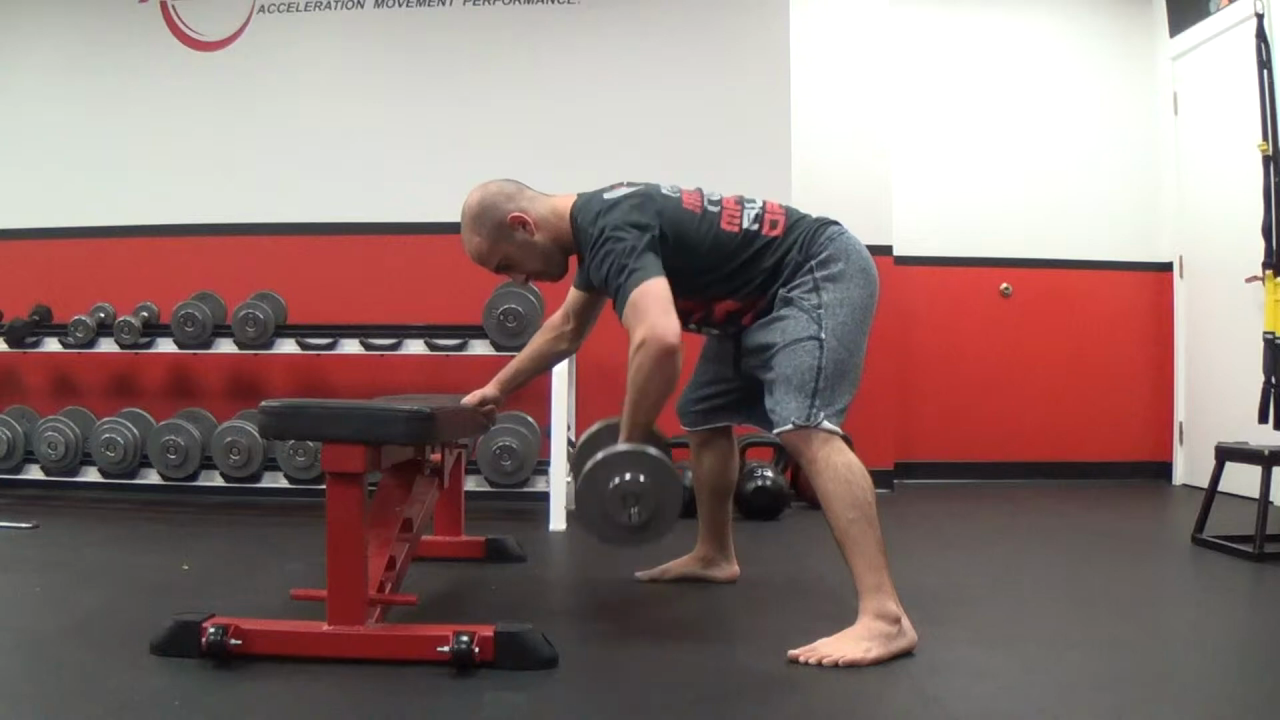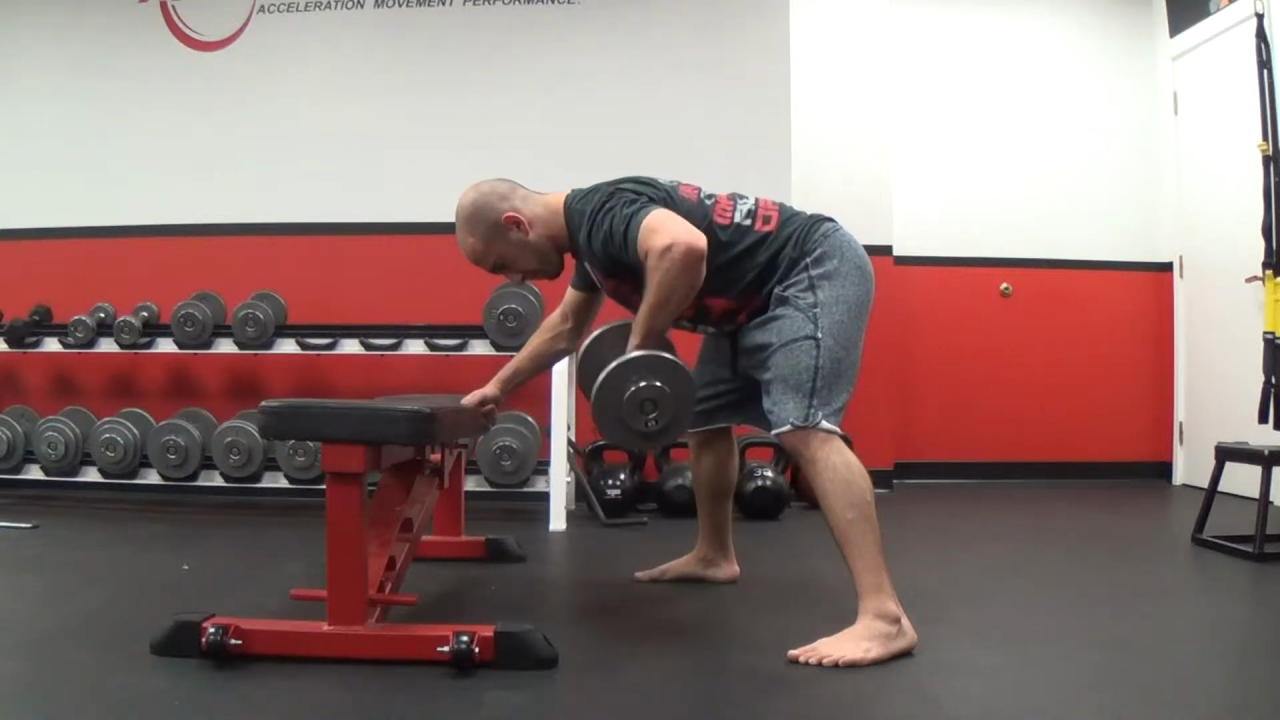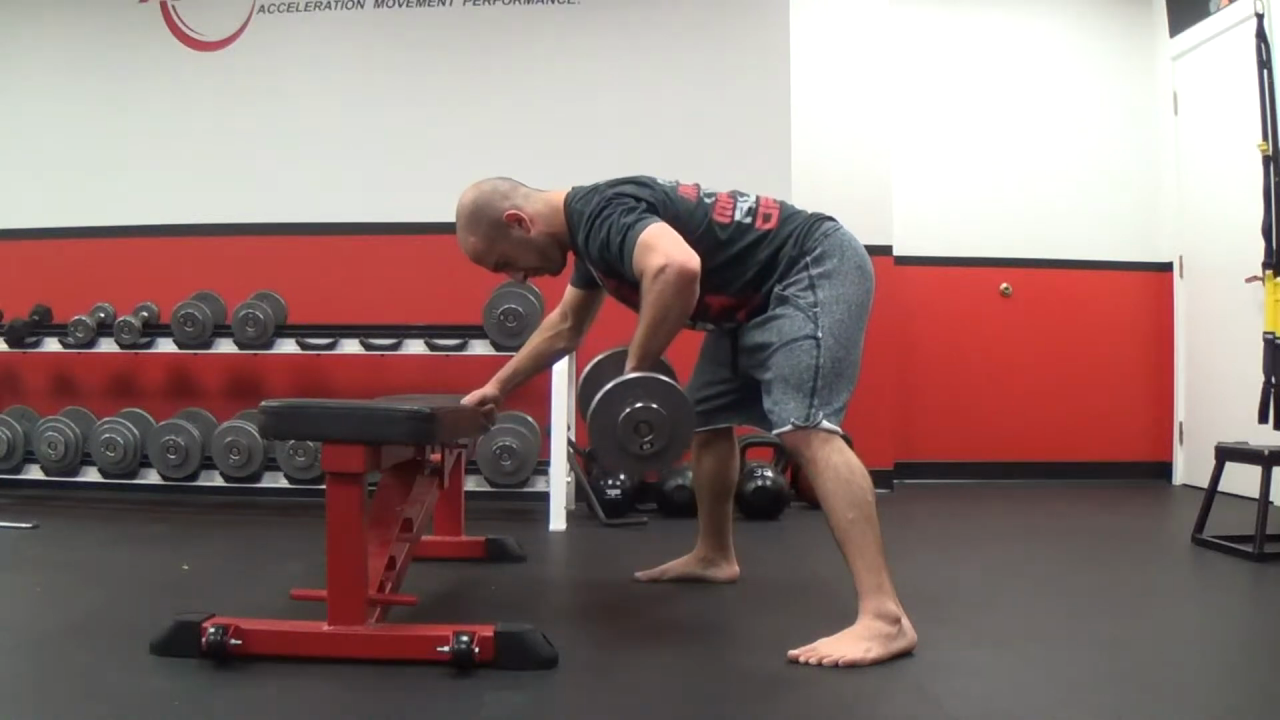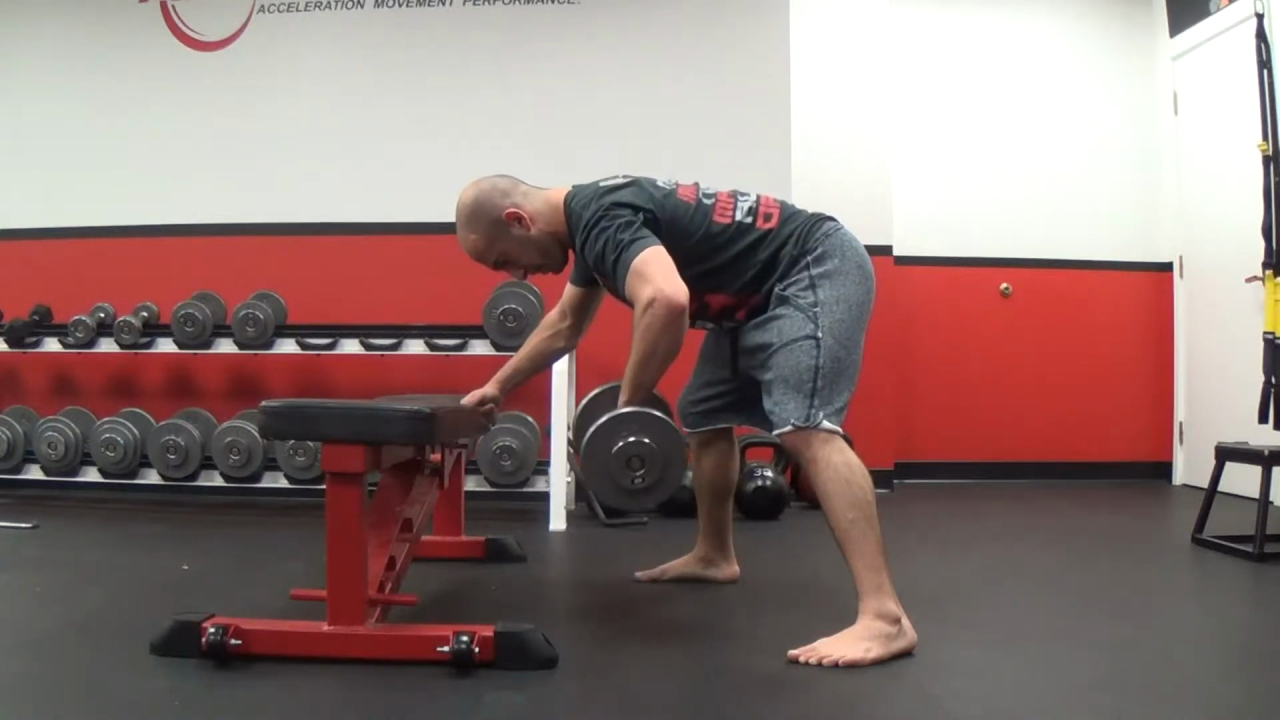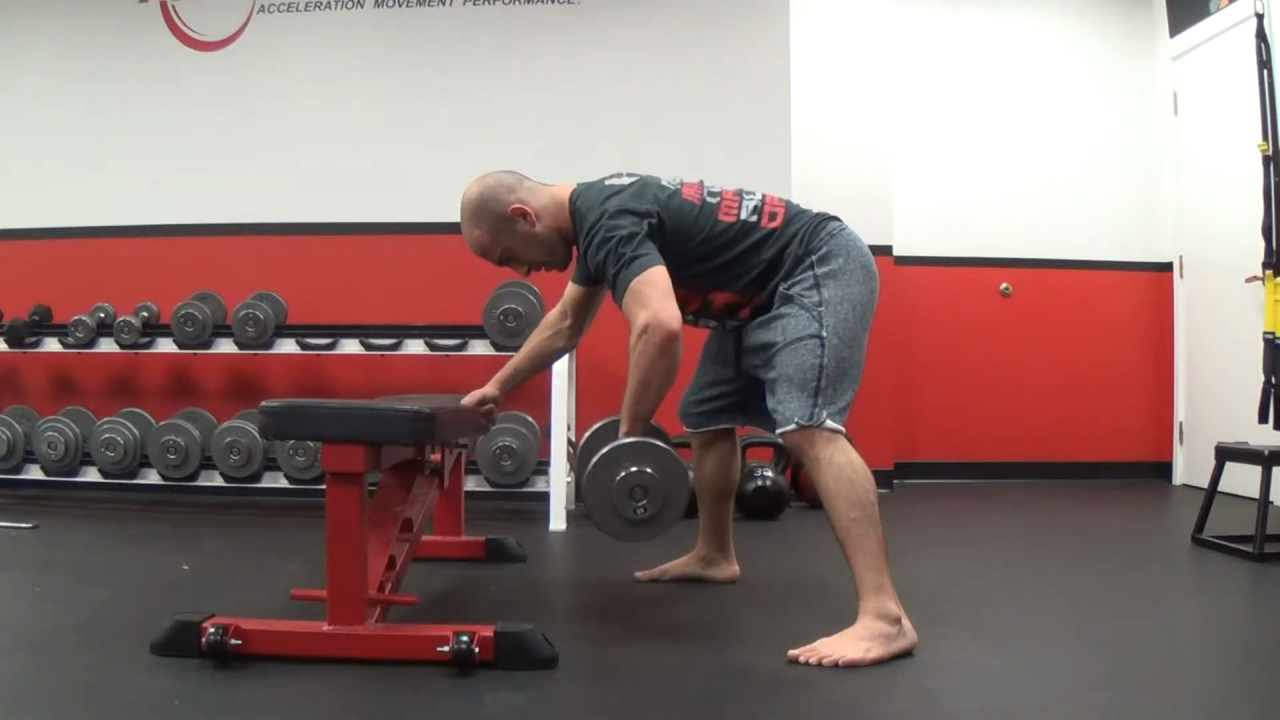
dt=0.7s
person 1, frame 1
left shoulder: (612, 232)
right shoulder: (597, 222)
left elbow: (660, 342)
right elbow: (567, 329)
left wrist: (627, 448)
right wrist: (498, 387)
left hip: (821, 273)
right hip: (765, 297)
left knee: (804, 430)
right knee: (704, 417)
left ankle: (885, 618)
right ankle: (713, 556)
person 1, frame 2
left shoulder: (602, 214)
right shoulder: (590, 231)
left elbow: (684, 247)
right elbow: (565, 328)
left wrist: (638, 351)
right wrist: (498, 386)
left hip: (815, 269)
right hip: (758, 299)
left knee: (803, 430)
right knee: (705, 419)
left ankle: (884, 617)
right ankle: (713, 556)
person 1, frame 3
left shoulder: (601, 216)
right shoulder: (590, 227)
left elbow: (678, 267)
right elbow: (565, 327)
left wrist: (635, 376)
right wrist: (498, 386)
left hip: (814, 268)
right hip: (759, 296)
left knee: (804, 430)
right knee: (707, 419)
left ankle: (884, 617)
right ankle: (713, 556)
person 1, frame 4
left shoulder: (602, 219)
right shoulder: (591, 220)
left elbow: (667, 301)
right elbow: (564, 325)
left wrist: (626, 411)
right wrist: (498, 385)
left hip: (816, 269)
right hip: (759, 295)
left knee: (804, 430)
right knee: (705, 419)
left ankle: (884, 618)
right ankle: (713, 556)
person 1, frame 5
left shoulder: (608, 221)
right shoulder: (595, 217)
left elbow: (660, 328)
right elbow: (565, 325)
left wrist: (628, 440)
right wrist: (498, 386)
left hip: (819, 270)
right hip: (765, 294)
left knee: (807, 428)
right knee: (707, 418)
left ankle: (884, 616)
right ankle: (713, 555)
